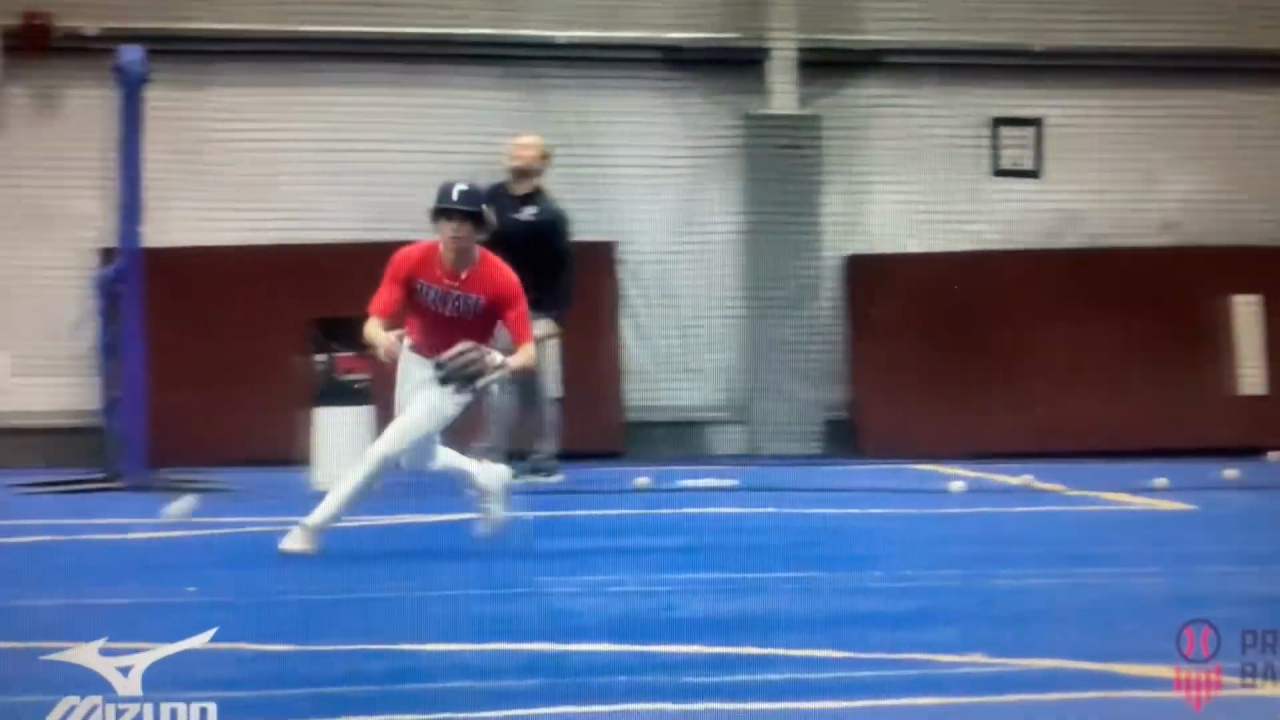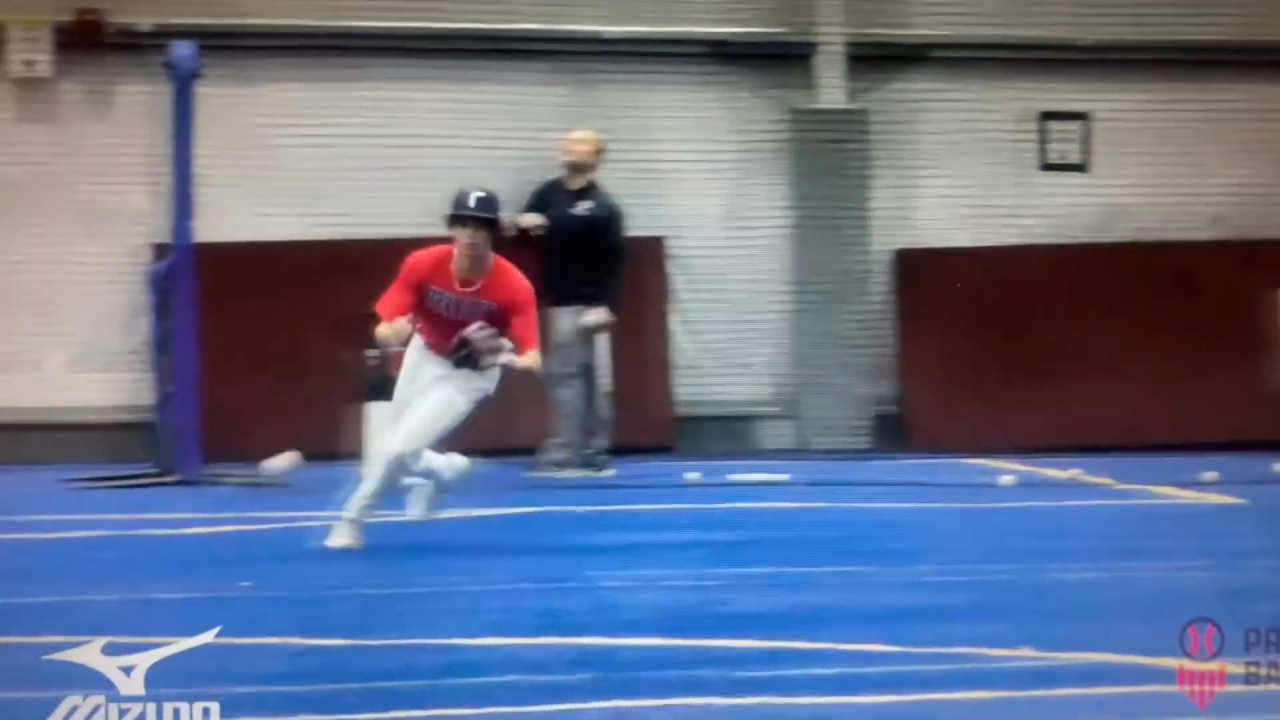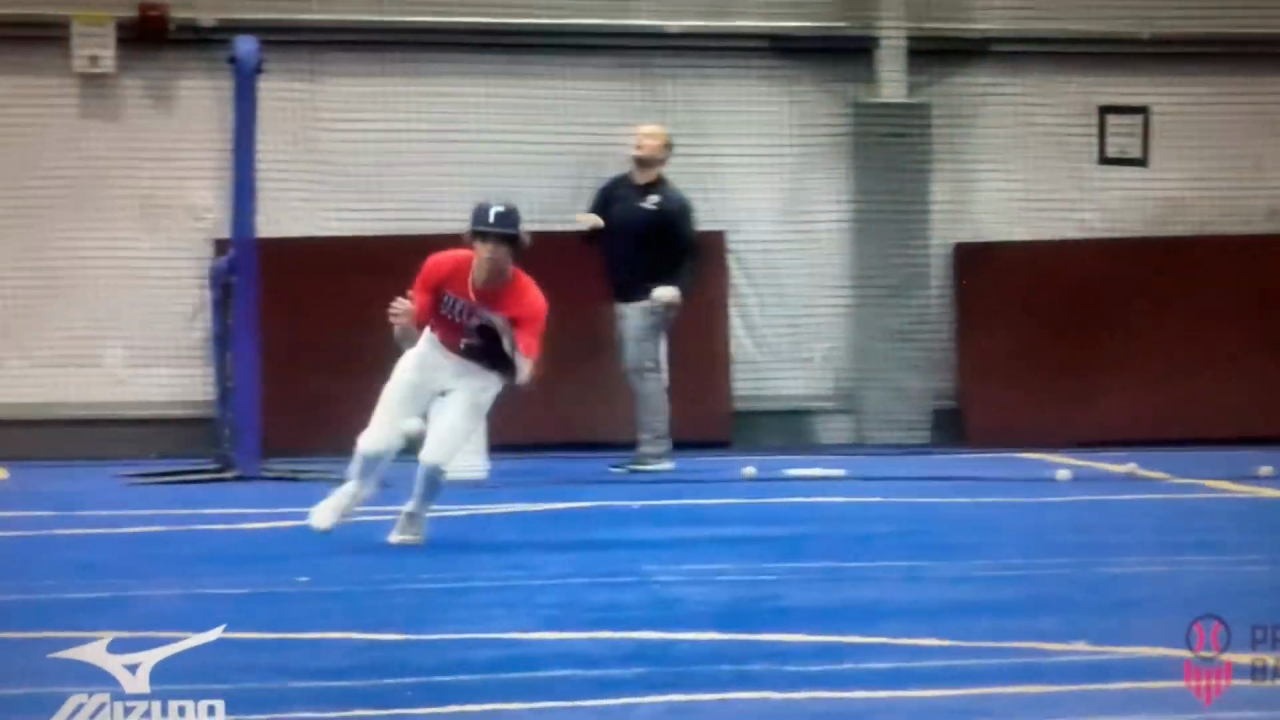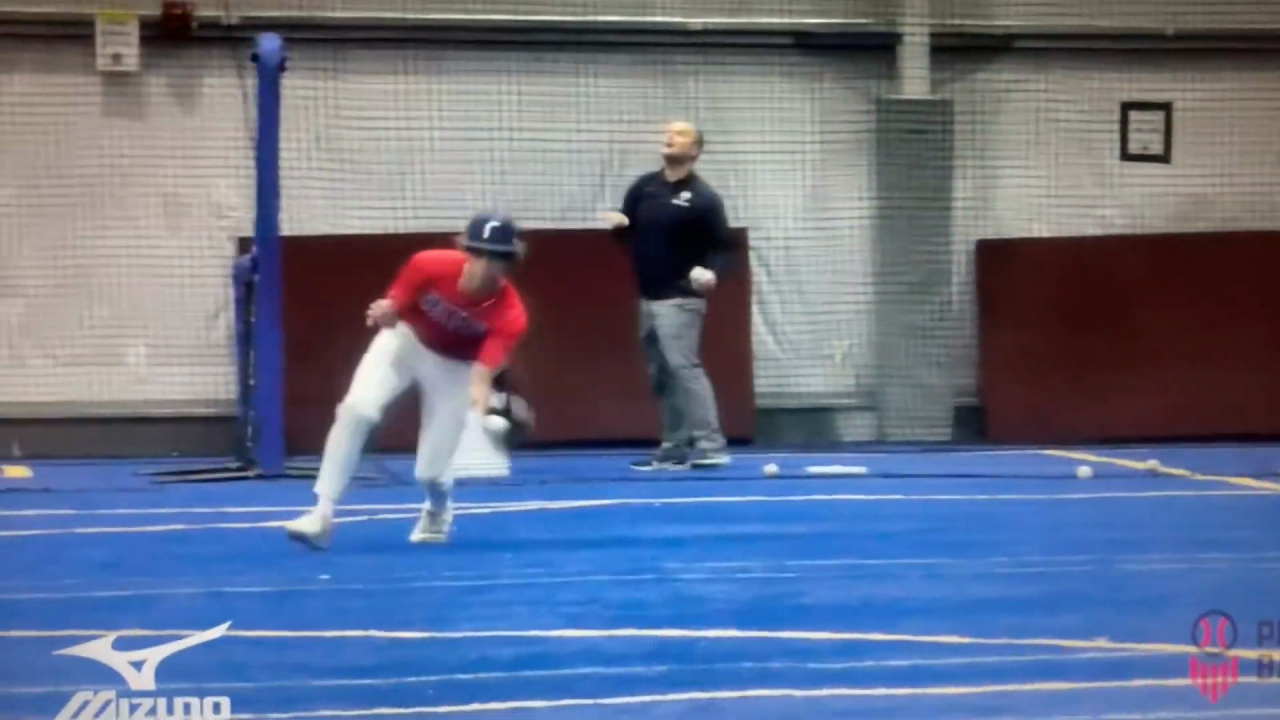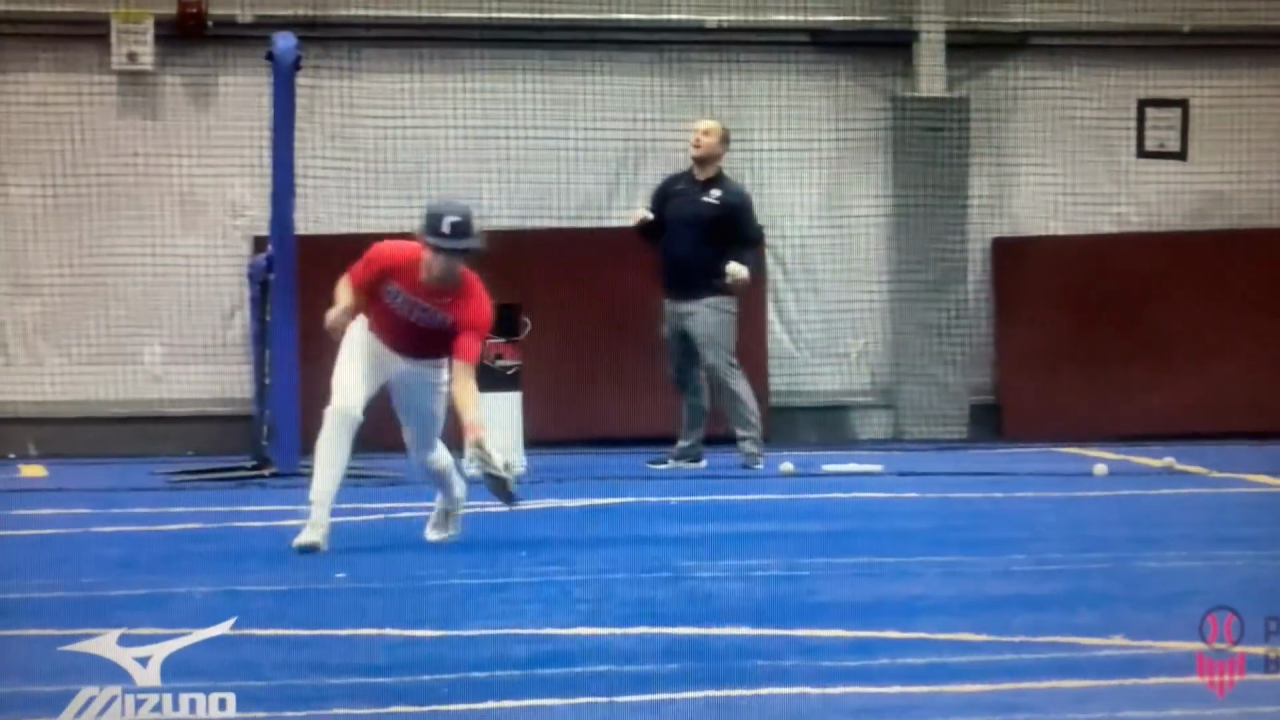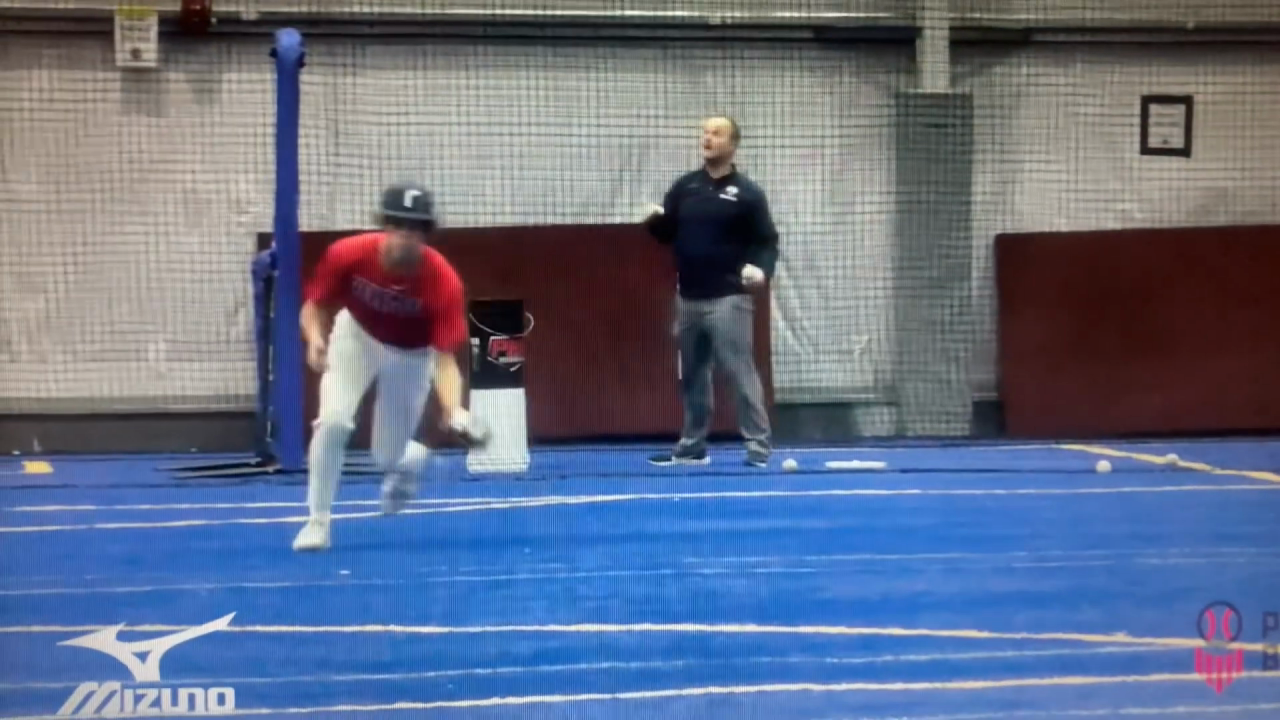
dt=0.1s
person 1, frame 1
left shoulder: (502, 281)
right shoulder: (409, 260)
left elbow: (528, 352)
right elbow: (375, 323)
left wrist: (502, 362)
right wrist: (384, 342)
left hip: (454, 378)
right hip: (414, 362)
left knee: (386, 452)
right knee: (419, 455)
left ankle: (314, 526)
right ankle: (489, 479)
person 1, frame 2
left shoulder: (515, 287)
right shoulder: (423, 263)
left elbow: (532, 358)
right elbow: (383, 329)
left wrist: (507, 356)
right wrist: (394, 333)
left hip: (472, 374)
right hip: (425, 358)
left knee: (398, 451)
right knee: (382, 452)
left ankle: (351, 519)
right ankle: (441, 469)
person 1, frame 3
left shoulder: (529, 301)
right shoulder: (442, 266)
left elbow: (524, 371)
right elbow: (414, 322)
left wrist: (515, 367)
right wrist: (403, 320)
left hip: (479, 374)
right hip: (432, 353)
left knee: (433, 460)
right knee: (374, 447)
left ankle: (413, 517)
right ankle: (354, 490)
person 1, frame 4
left shoulder: (511, 313)
right shoulder: (428, 264)
left elbow: (481, 379)
right elbow: (394, 307)
left wrist: (481, 411)
right wrist: (383, 315)
left hip: (455, 369)
right hip: (406, 345)
left knee: (431, 471)
right knee: (357, 410)
left ankle: (438, 513)
right ankle: (322, 515)
person 1, frame 5
left shoulder: (475, 302)
right shoulder: (387, 256)
left elbow: (463, 376)
right elbow: (350, 281)
left wrist: (477, 438)
right wrist: (341, 309)
left hip: (424, 365)
right hip: (369, 341)
left knee: (425, 452)
right knee: (343, 411)
left ankle: (451, 497)
right ankle: (320, 521)
person 1, frame 6
left shoulder: (445, 282)
right shoulder: (346, 253)
left elbow: (445, 360)
right elbow: (313, 308)
left wrist: (455, 413)
right wrist: (315, 341)
left hip: (412, 357)
right hip: (357, 335)
left knee: (388, 459)
right knee: (333, 421)
left ankle: (407, 463)
person 2, frame 1
left shoulder: (549, 213)
right shoulder: (494, 197)
left elbow: (563, 260)
left wrist: (553, 316)
left hip: (533, 313)
right knee: (530, 385)
right ankle: (542, 458)
person 2, frame 2
left shoulder: (603, 207)
right shoulder: (547, 193)
left elbow: (616, 262)
right elbow: (524, 234)
left wrist: (608, 307)
right wrist: (524, 225)
left hip: (585, 306)
right hip: (559, 304)
left knee: (564, 375)
right knee: (589, 379)
left ankle: (560, 455)
right ankle: (593, 456)
person 2, frame 3
left shoulder: (672, 201)
right shoulder: (614, 189)
left elbow: (688, 253)
right elbow: (595, 237)
left wrist: (677, 287)
right wrist: (589, 224)
left hip: (650, 301)
right hip: (622, 299)
left knee: (643, 369)
right knee: (642, 372)
left ankle: (655, 450)
right ankle: (653, 450)
person 2, frame 4
left shoulder: (704, 198)
right shoulder: (643, 187)
left elbow: (724, 245)
right elbow: (627, 234)
left wrist: (711, 271)
right wrist: (617, 224)
left hip: (681, 300)
right hip: (649, 299)
left knee: (685, 367)
right knee: (662, 376)
left ankle: (711, 445)
right ankle: (674, 448)
person 2, frame 5
left shoulder: (733, 195)
right shoulder: (672, 187)
left elbow: (752, 243)
right elbow: (654, 233)
left wrist: (744, 266)
right wrist: (643, 221)
left hip: (713, 299)
right hip: (675, 300)
left knee: (723, 369)
right knee: (685, 376)
left ankle: (751, 445)
right ankle: (690, 447)
person 2, frame 6
left shoulder: (748, 193)
right shoulder: (684, 186)
left elbow: (767, 242)
right elbow: (666, 233)
left wrist: (761, 268)
right wrist: (654, 219)
left hip: (729, 299)
right hip: (689, 299)
left knee: (740, 371)
right knee: (692, 374)
left ankle: (759, 444)
right ankle: (693, 445)
